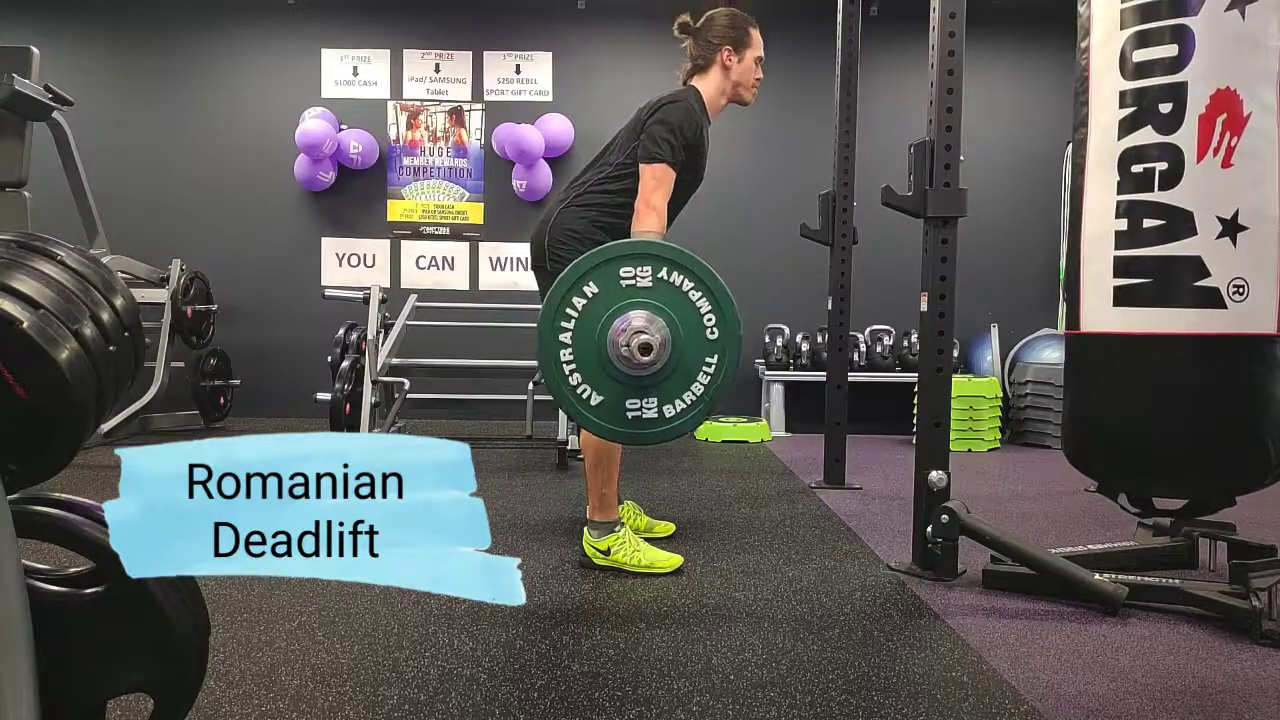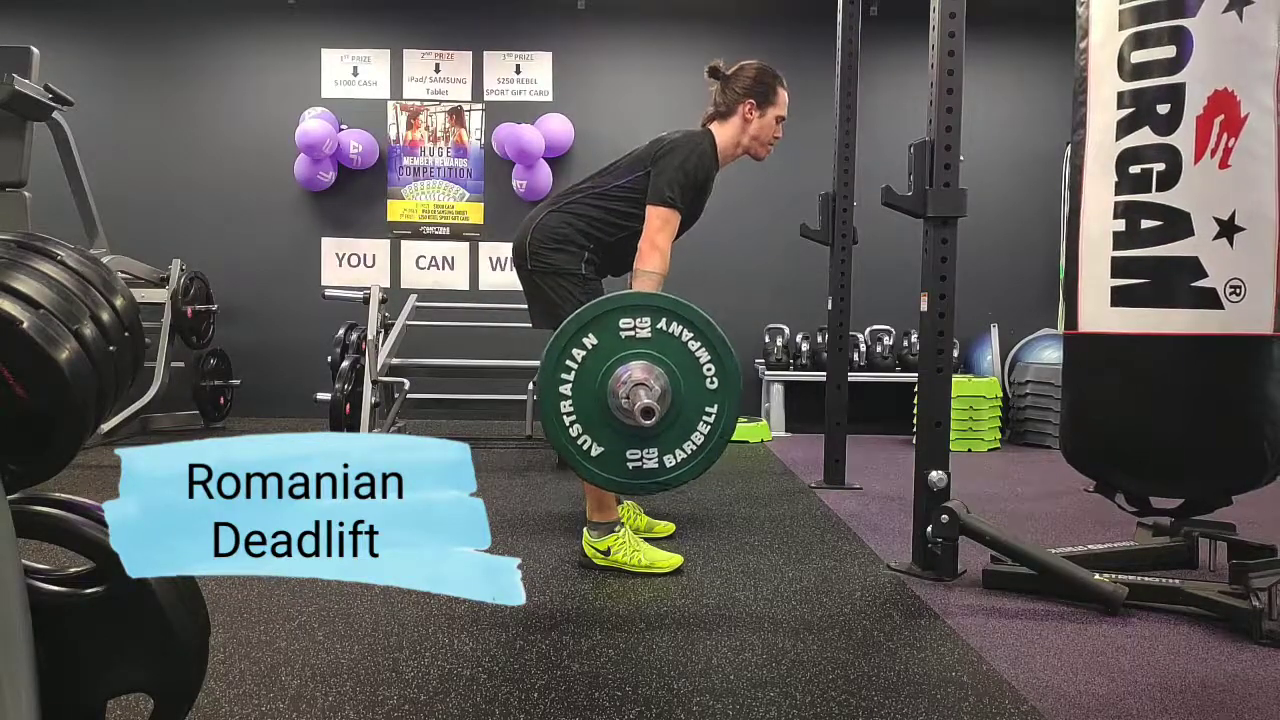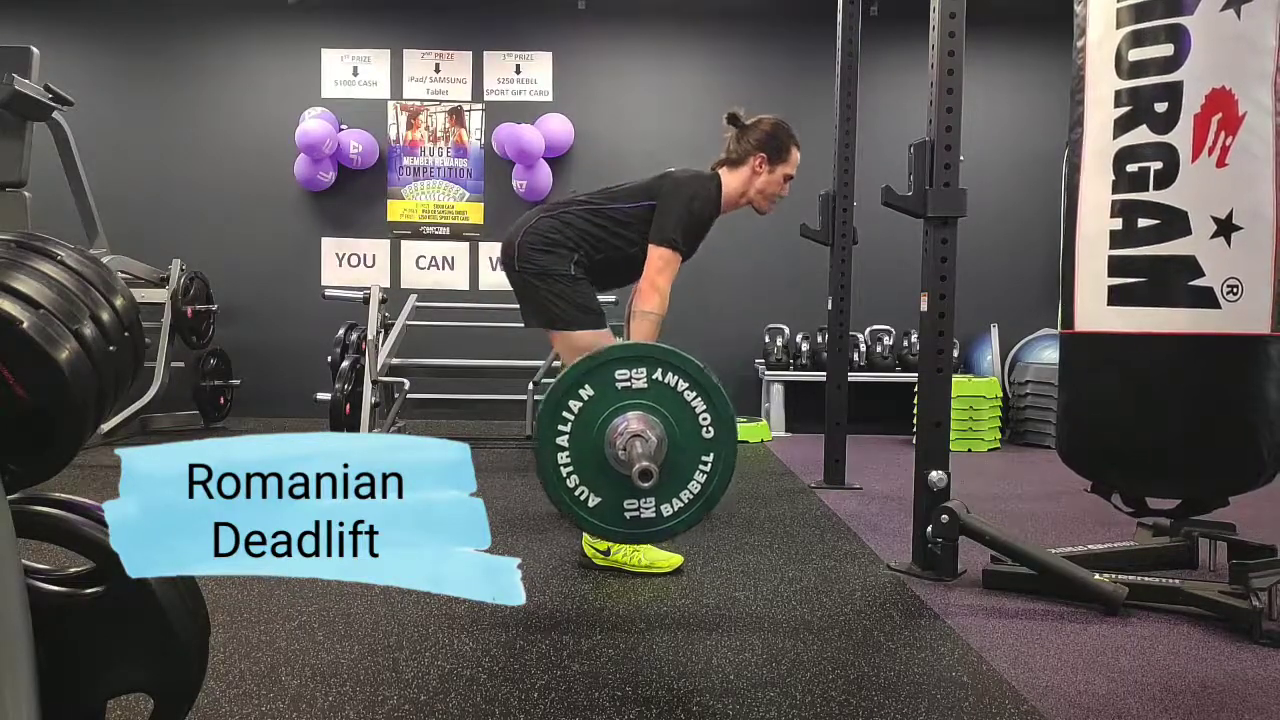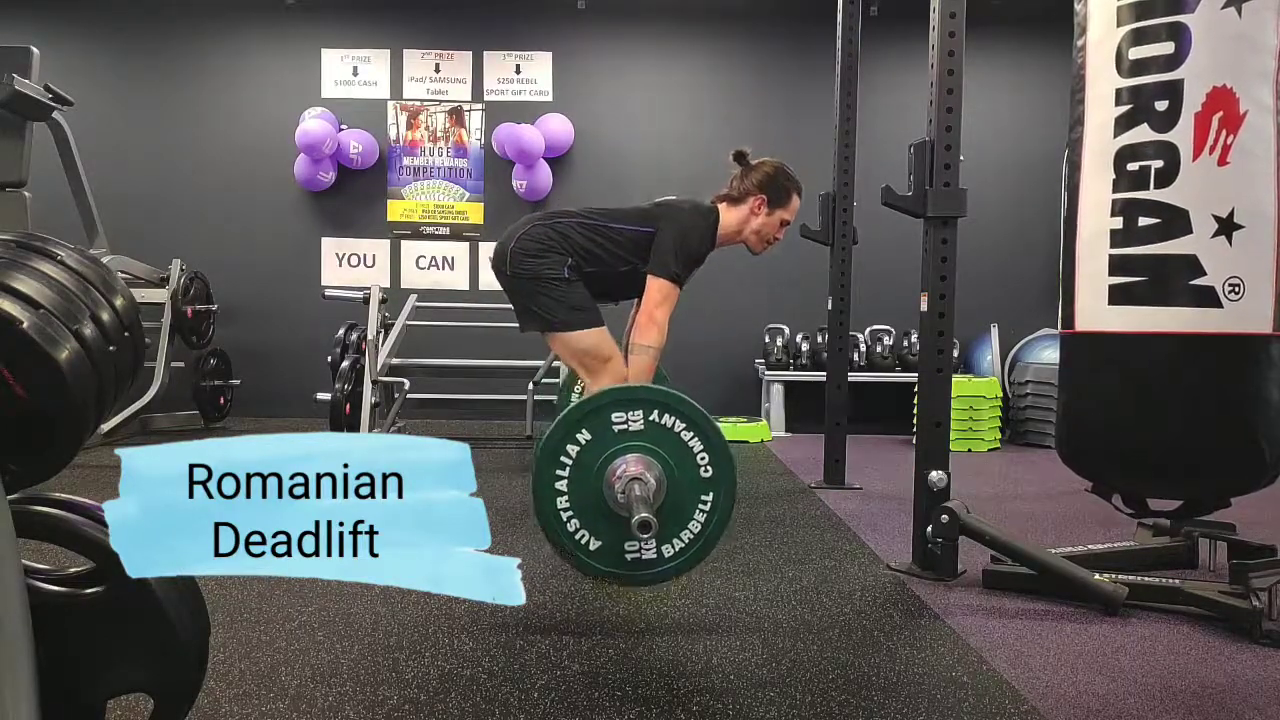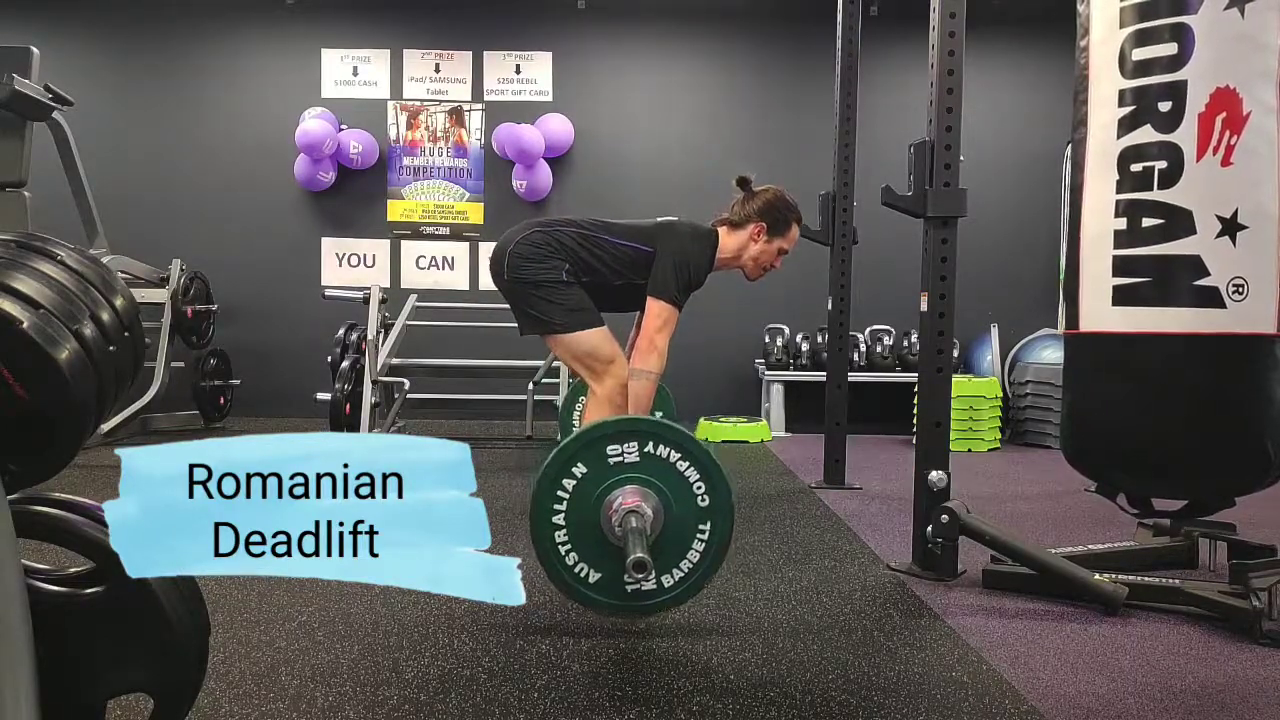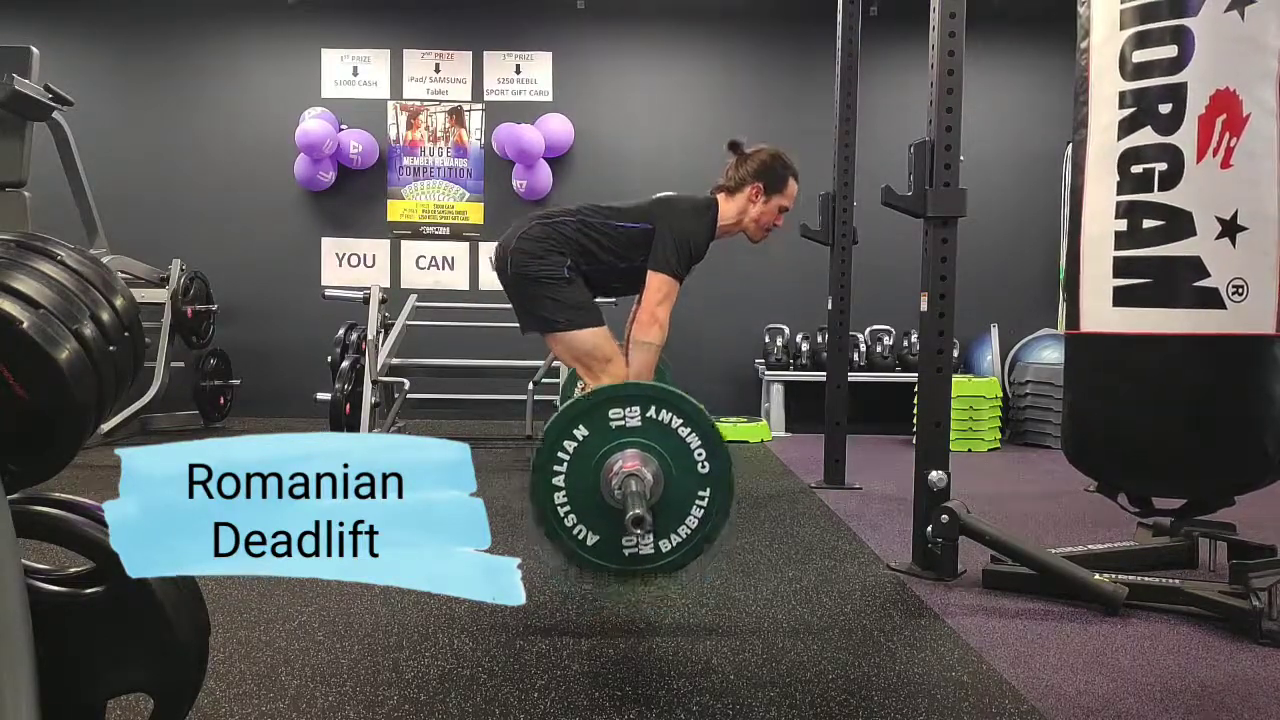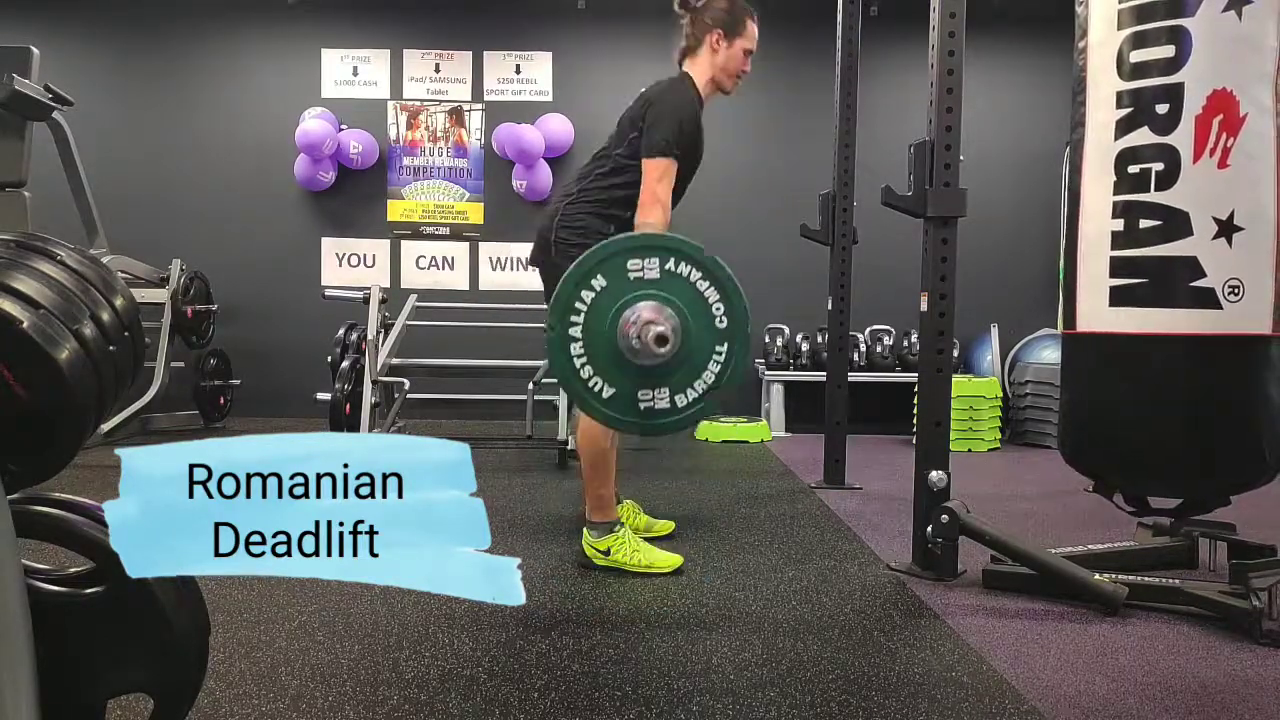
dt=0.5s
person 1, frame 1
left shoulder: (688, 115)
right shoulder: (681, 114)
left elbow: (650, 209)
right elbow: (649, 208)
left hip: (580, 246)
right hip: (575, 246)
left ankle: (609, 509)
right ankle: (603, 535)
person 1, frame 2
left shoulder: (695, 156)
right shoulder: (690, 156)
left elbow: (646, 245)
right elbow: (653, 247)
left hip: (555, 249)
right hip: (556, 250)
left ankle: (611, 507)
right ankle: (604, 536)
person 1, frame 3
left shoulder: (696, 194)
right shoulder: (694, 196)
left elbow: (646, 284)
right elbow: (654, 288)
left hip: (541, 251)
right hip: (545, 253)
right ankle: (606, 537)
person 1, frame 4
left shoulder: (691, 225)
right shoulder: (690, 226)
left elbow: (644, 316)
right elbow: (652, 321)
left hip: (530, 251)
right hip: (535, 253)
left knee: (607, 379)
right knee: (610, 382)
person 1, frame 5
left shoulder: (690, 246)
right shoulder: (688, 249)
left elbow: (644, 338)
right elbow: (652, 344)
left hip: (527, 257)
right hip: (533, 260)
left knee: (609, 377)
right knee: (612, 380)
person 1, frame 6
left shoulder: (689, 217)
right shoulder: (688, 221)
left elbow: (643, 314)
right elbow: (652, 318)
left wrist: (630, 383)
left hip: (530, 255)
right hip: (533, 256)
left knee: (607, 378)
right knee: (609, 381)
person 1, frame 7
left shoulder: (677, 100)
right shoulder: (677, 101)
left elbow: (648, 201)
right elbow: (652, 204)
left hip: (578, 241)
right hip: (579, 243)
left ankle: (610, 507)
right ankle: (603, 533)
